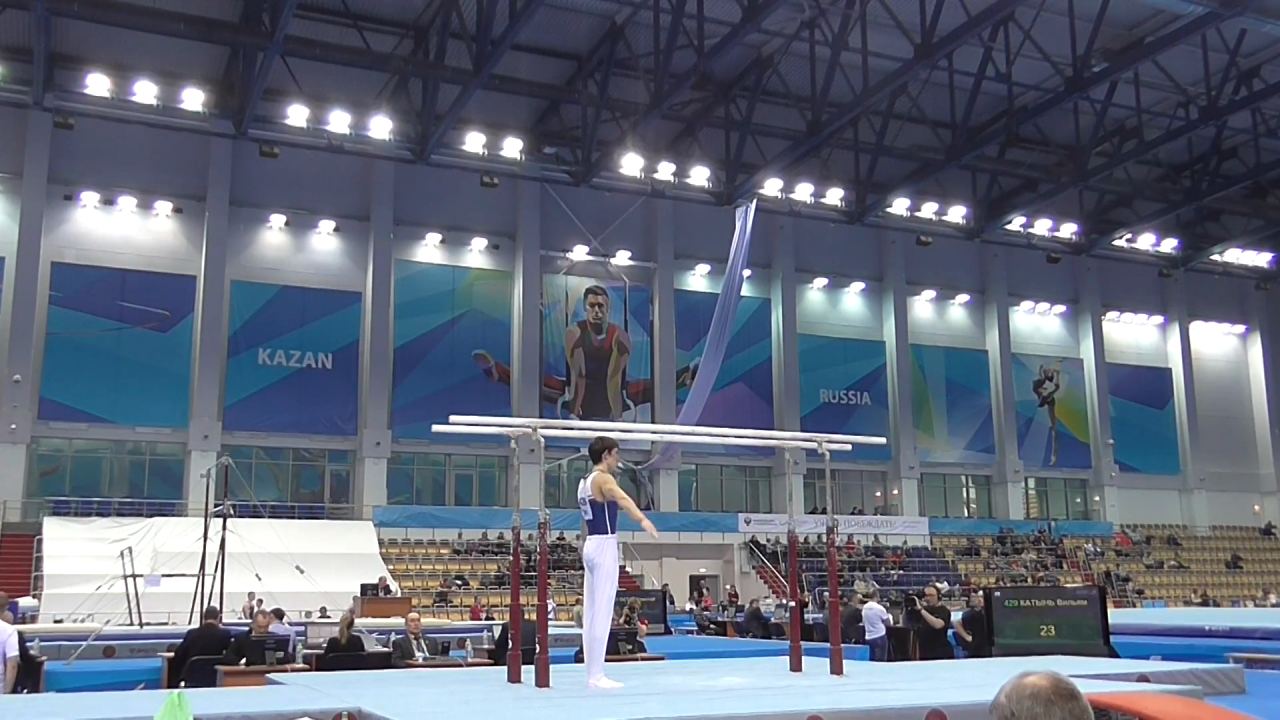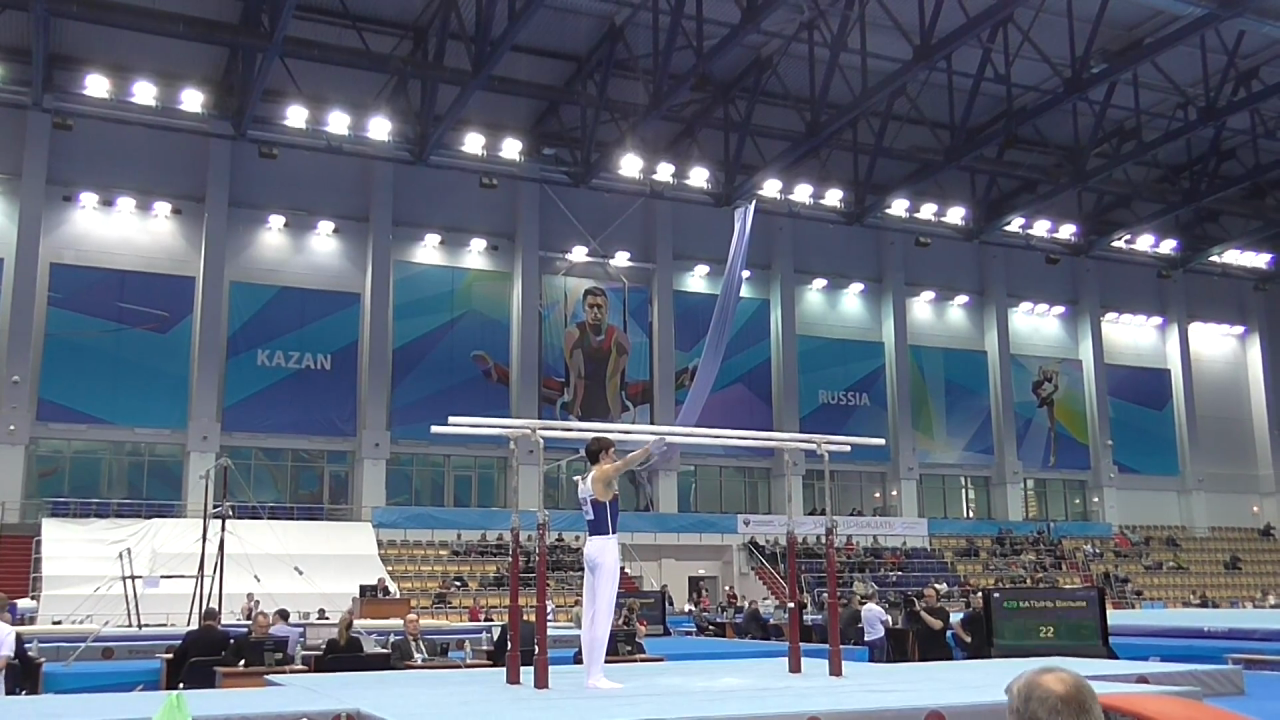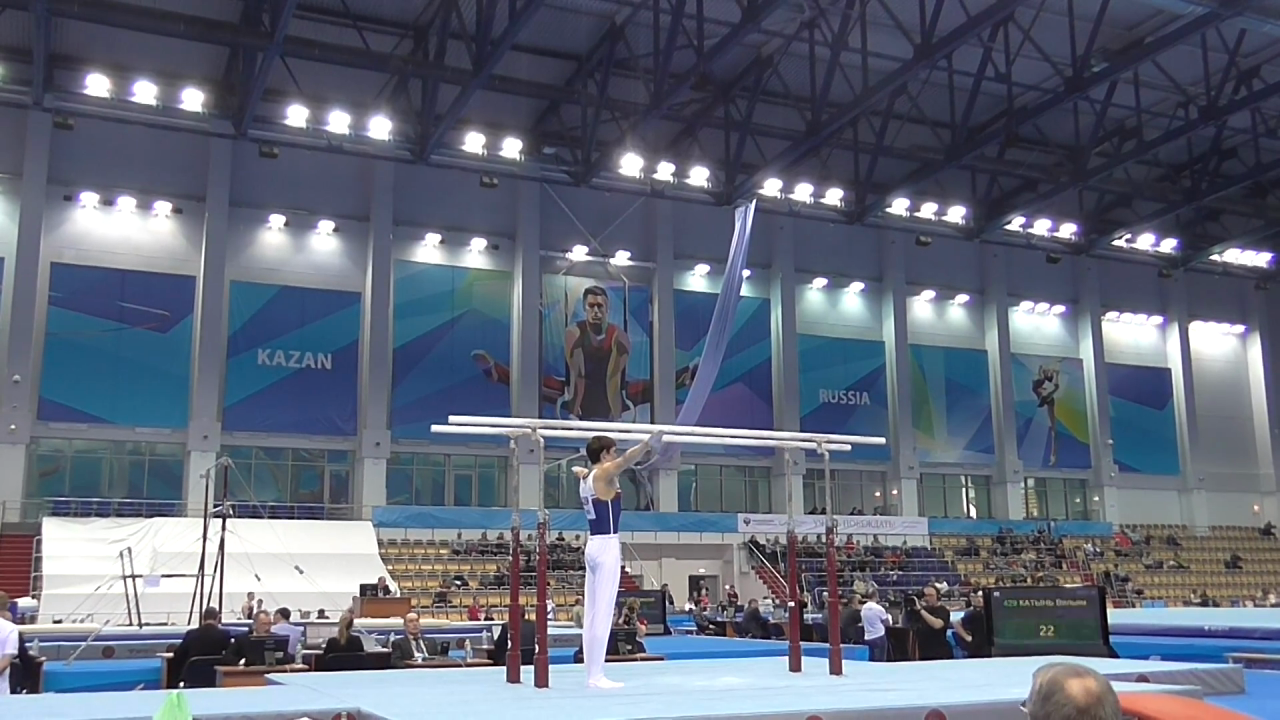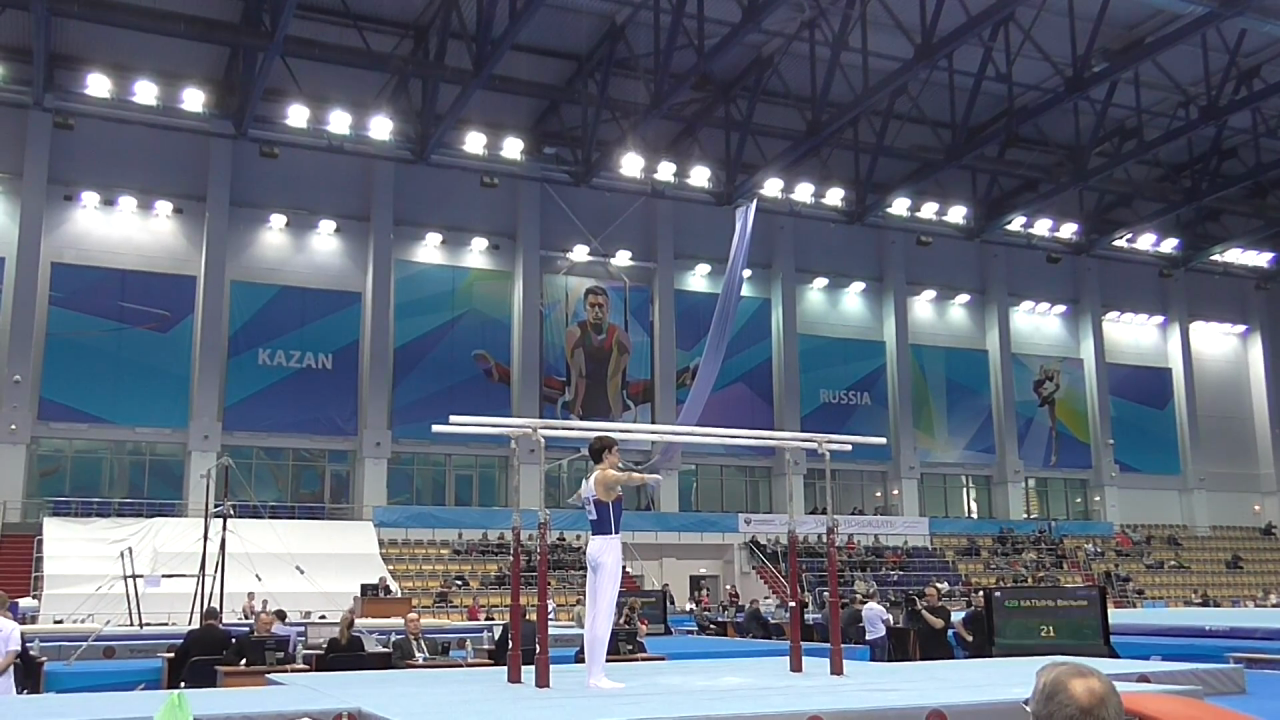
dt=0.4s
person 1, frame 1
left shoulder: (586, 482)
right shoulder: (602, 478)
right elbow: (622, 499)
right wrist: (642, 519)
left hip: (590, 545)
right hip: (604, 545)
left knee: (593, 612)
right knee: (603, 612)
left ankle: (592, 672)
right ankle: (596, 675)
person 1, frame 2
left shoulder: (585, 480)
right shoulder: (602, 474)
right elbow: (627, 462)
right wrist: (649, 449)
left hip: (591, 546)
right hip: (605, 547)
left knee: (592, 613)
right knee: (603, 613)
left ankle: (592, 674)
right ankle: (596, 677)
person 1, frame 3
left shoulder: (586, 477)
right shoulder: (603, 473)
right elbow: (626, 459)
left wrist: (579, 469)
right wrist: (647, 444)
left hip: (593, 545)
right hip: (607, 546)
left knee: (593, 613)
right knee: (603, 613)
left ankle: (592, 673)
right ankle: (597, 676)
person 1, frame 4
left shoulder: (589, 480)
right shoulder: (604, 476)
right elbow: (625, 477)
left wrist: (576, 498)
right wrist: (645, 478)
left hip: (595, 545)
right hip: (608, 546)
left knee: (594, 613)
right knee: (604, 613)
left ankle: (593, 673)
right ankle: (597, 676)
